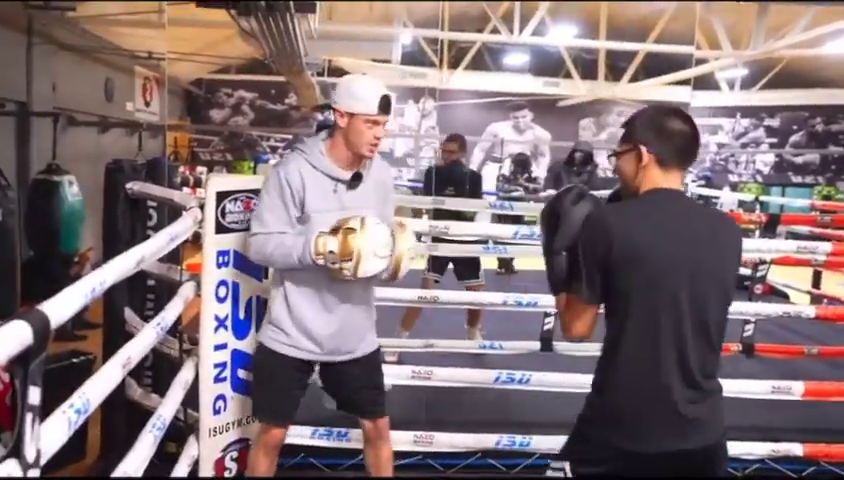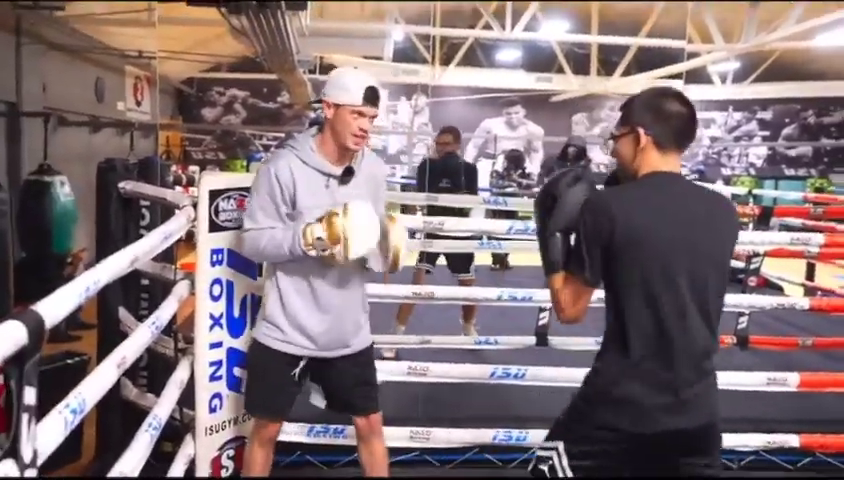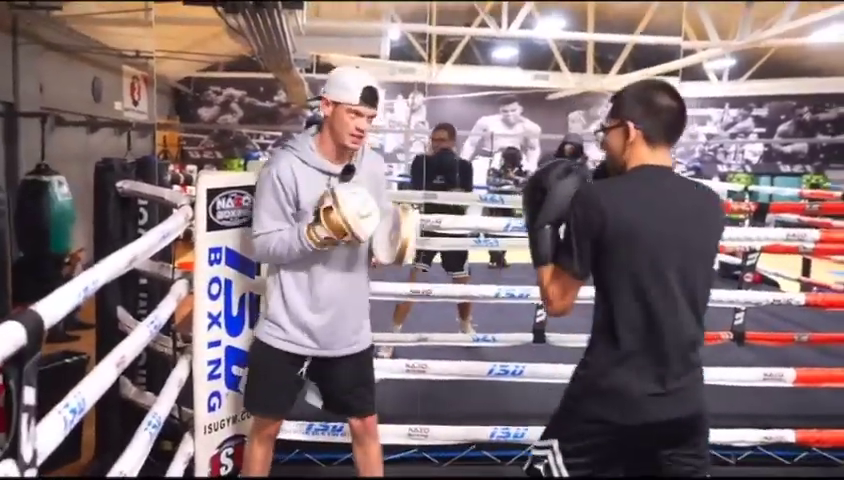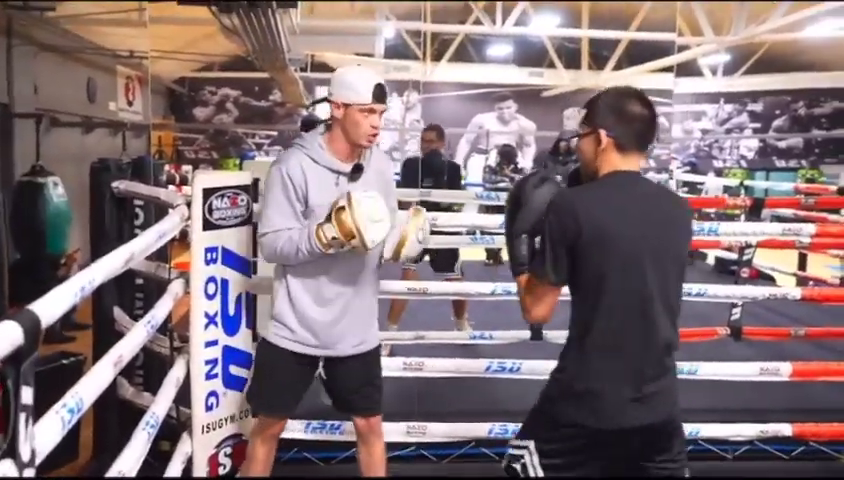
dt=0.1s
person 1, frame 1
left shoulder: (381, 175)
right shoulder: (293, 171)
right elbow: (261, 245)
left wrist: (392, 254)
right wrist: (325, 247)
left hip: (355, 337)
right hip: (292, 336)
left knee: (377, 427)
right knee: (270, 434)
person 1, frame 2
left shoulder: (375, 169)
right shoulder: (284, 166)
right elbow: (253, 242)
left wrist: (386, 248)
right wrist: (316, 238)
left hip: (348, 332)
right hip: (286, 332)
left knee: (370, 424)
right knee: (266, 429)
person 1, frame 3
left shoulder: (374, 167)
right shoulder: (285, 166)
right elbow: (264, 245)
right wrist: (319, 232)
left hip: (349, 332)
right hip: (288, 331)
left knee: (365, 426)
right knee: (266, 427)
person 1, frame 4
left shoulder: (381, 167)
right shoulder: (293, 165)
right elbow: (272, 245)
left wrist: (402, 245)
right wrist: (328, 234)
left hip: (357, 332)
right hip: (295, 331)
left knee: (370, 426)
right knee: (269, 426)
person 2, frame 1
left shoulder: (607, 224)
right shoulder: (726, 231)
left elbow: (576, 327)
left wrist: (558, 251)
left hip: (620, 428)
right hip: (701, 428)
person 2, frame 2
left shoulder: (607, 208)
right shoulder: (723, 213)
left elbow: (569, 309)
left wrist: (552, 234)
left hip: (618, 405)
right hip: (694, 408)
person 2, frame 3
left shoulder: (596, 200)
right shoulder: (709, 206)
left elbow: (557, 301)
left wrist: (542, 226)
left hip: (607, 398)
right hip: (681, 400)
person 2, frame 4
left shoulder: (572, 207)
right shoulder: (679, 211)
left elbow: (537, 311)
left wrist: (519, 239)
left hip: (584, 402)
right hip: (657, 402)
person 3, frame 1
left shoulder: (472, 177)
right shoulder: (433, 173)
left elbow: (472, 211)
left wrist: (461, 188)
left hip: (465, 239)
right hip: (439, 237)
left knee: (475, 290)
right knee: (425, 288)
left ankle: (473, 333)
right ankle: (400, 340)
person 3, frame 2
left shoulder: (467, 169)
right shoulder: (427, 166)
left wrist: (456, 181)
left knee: (467, 284)
right knee: (418, 280)
left ankle: (469, 329)
right ankle: (396, 336)
person 3, frame 3
left shoulder: (462, 166)
right shoulder: (422, 162)
left wrist: (451, 177)
left knee: (462, 282)
right knee: (414, 279)
left ankle: (466, 326)
right ankle: (393, 335)
person 3, frame 4
left shoulder: (451, 168)
right shoulder: (411, 164)
left elbow: (450, 200)
left wrist: (441, 184)
left hip: (443, 229)
left knee: (454, 282)
right knee: (407, 279)
left ankle: (462, 323)
